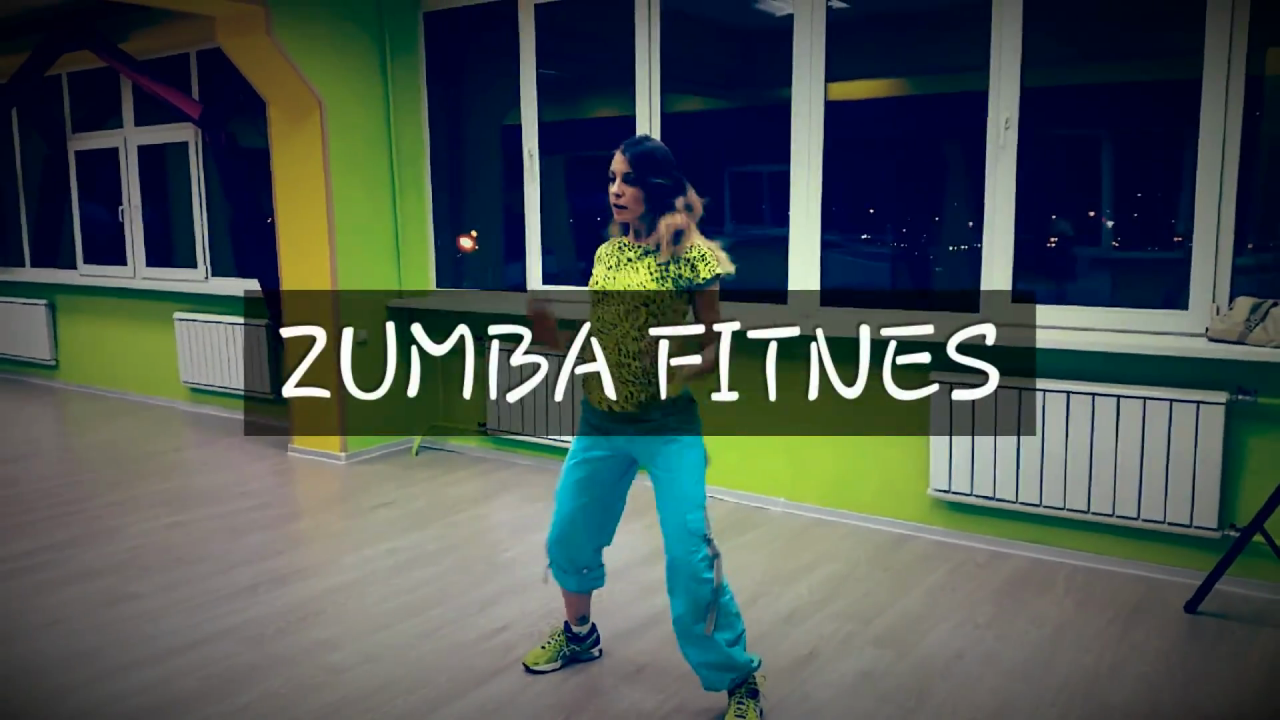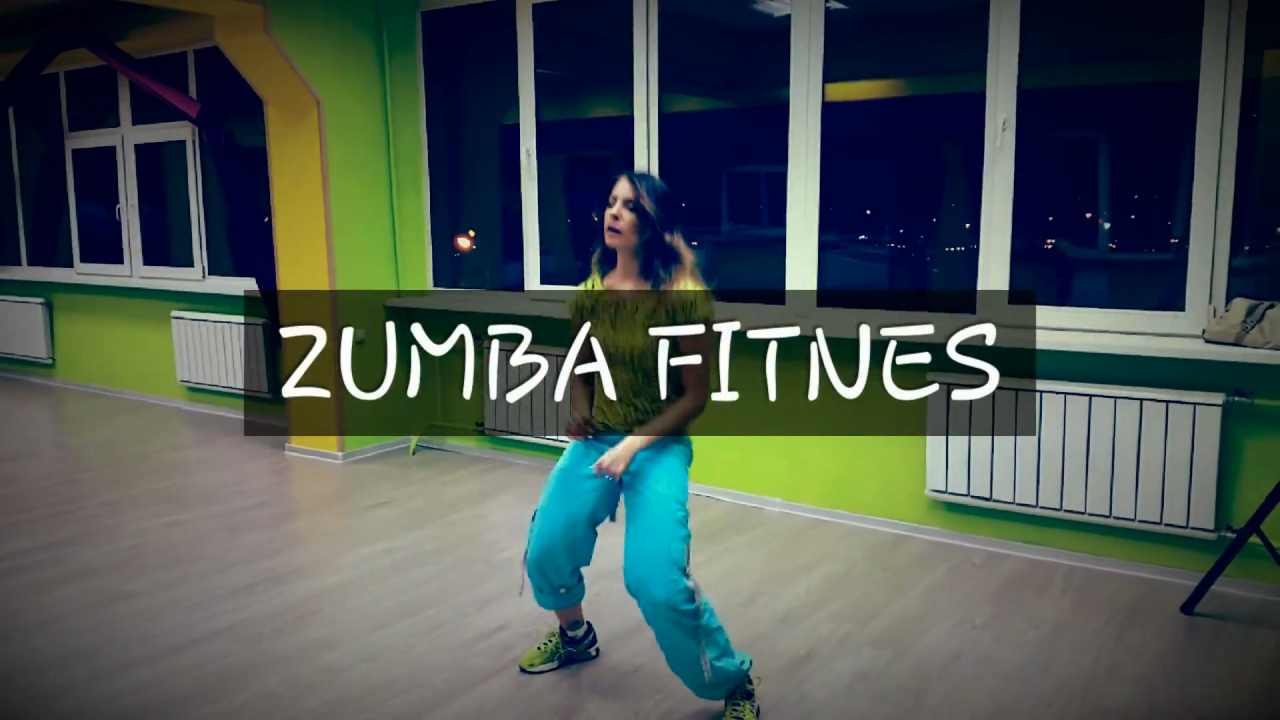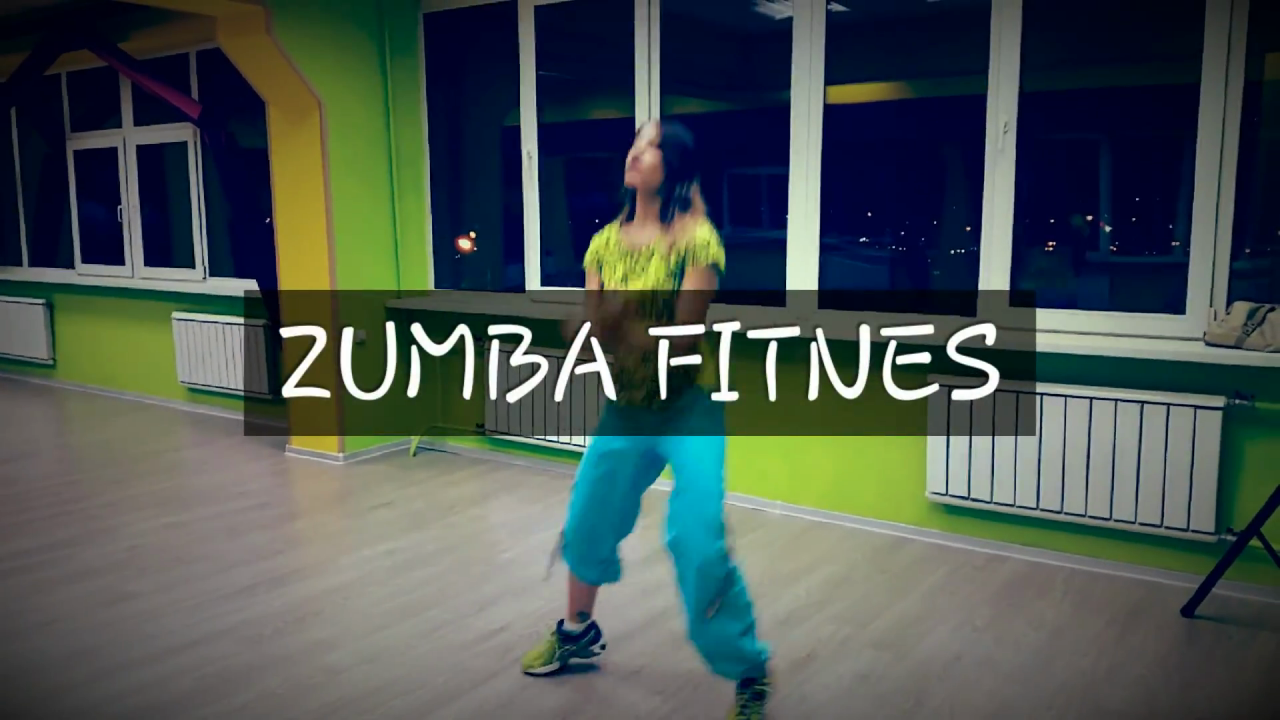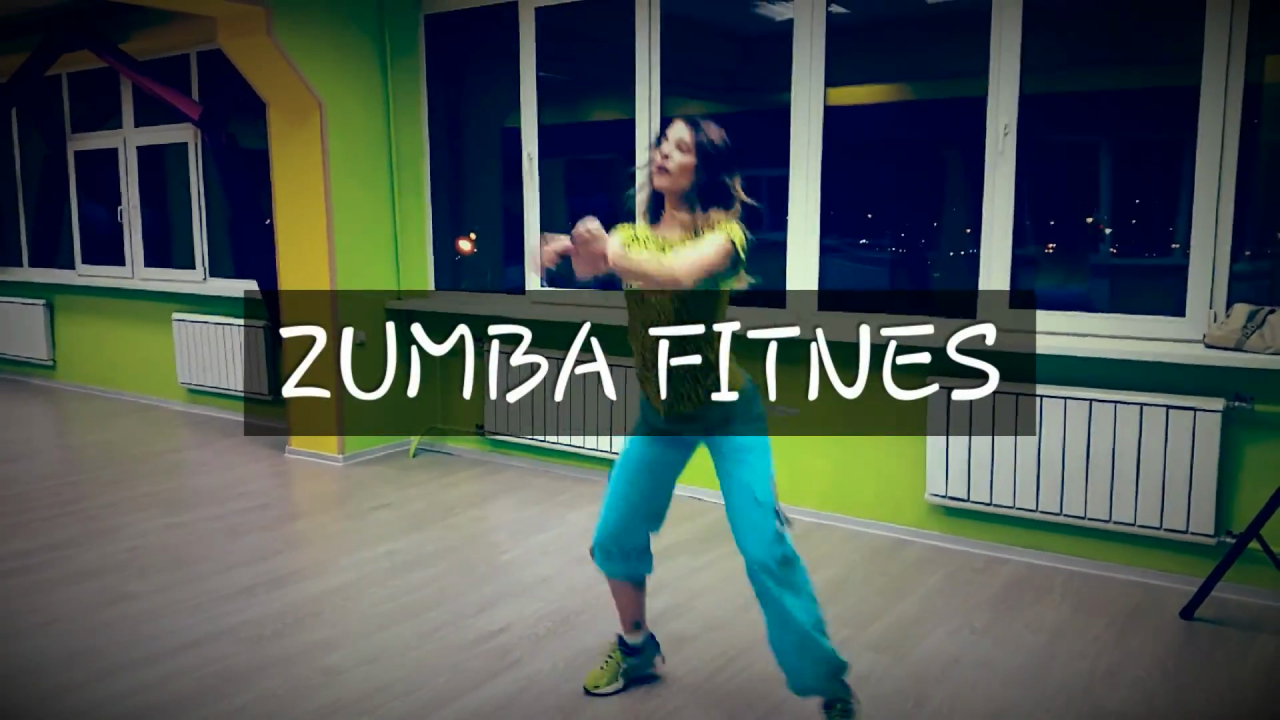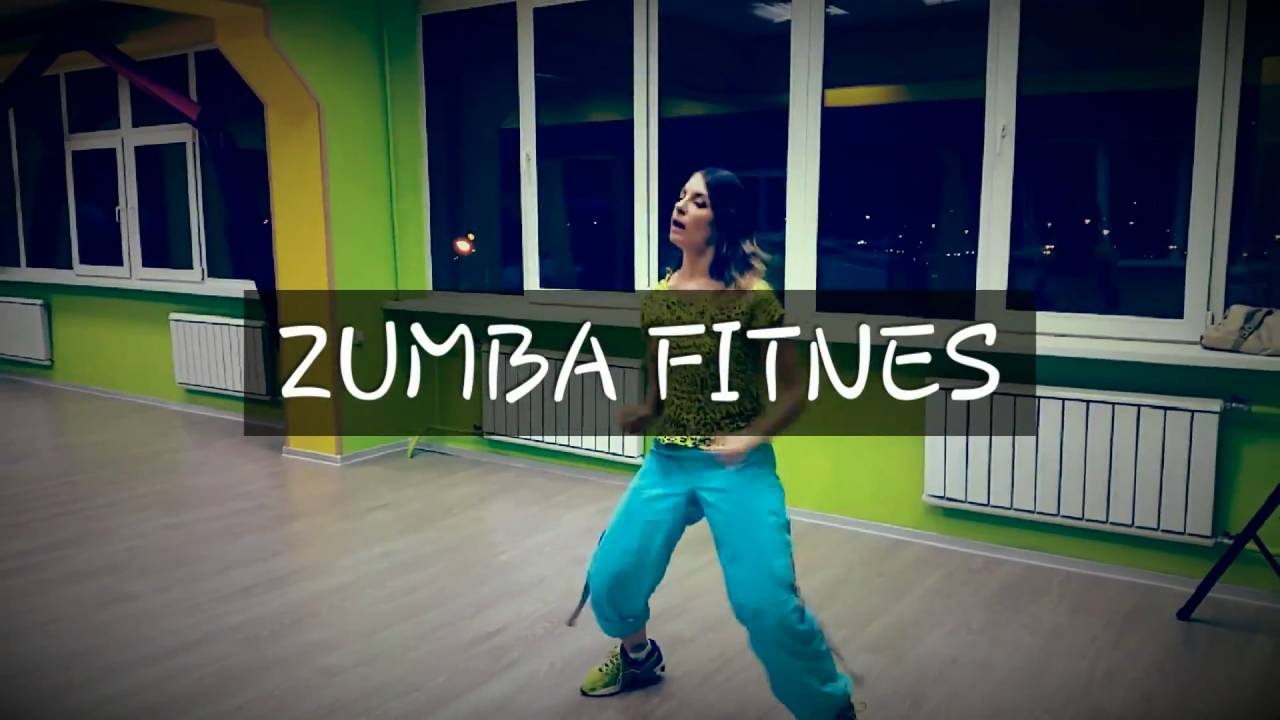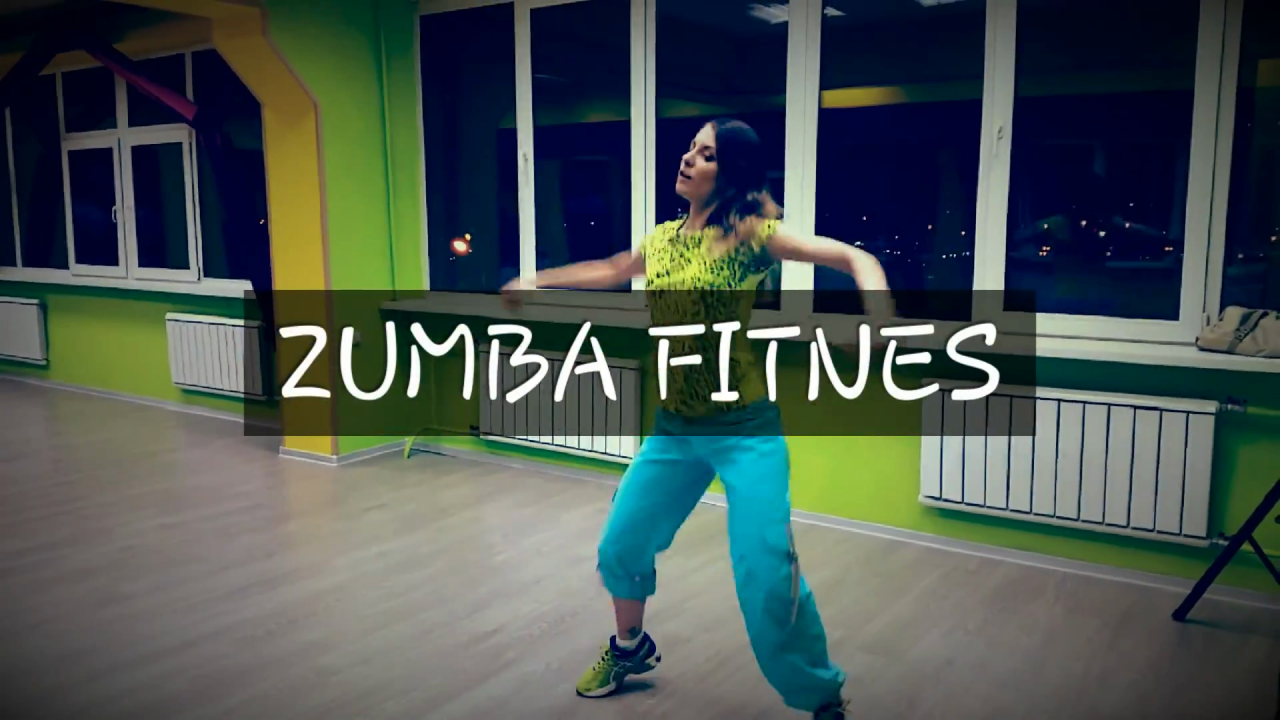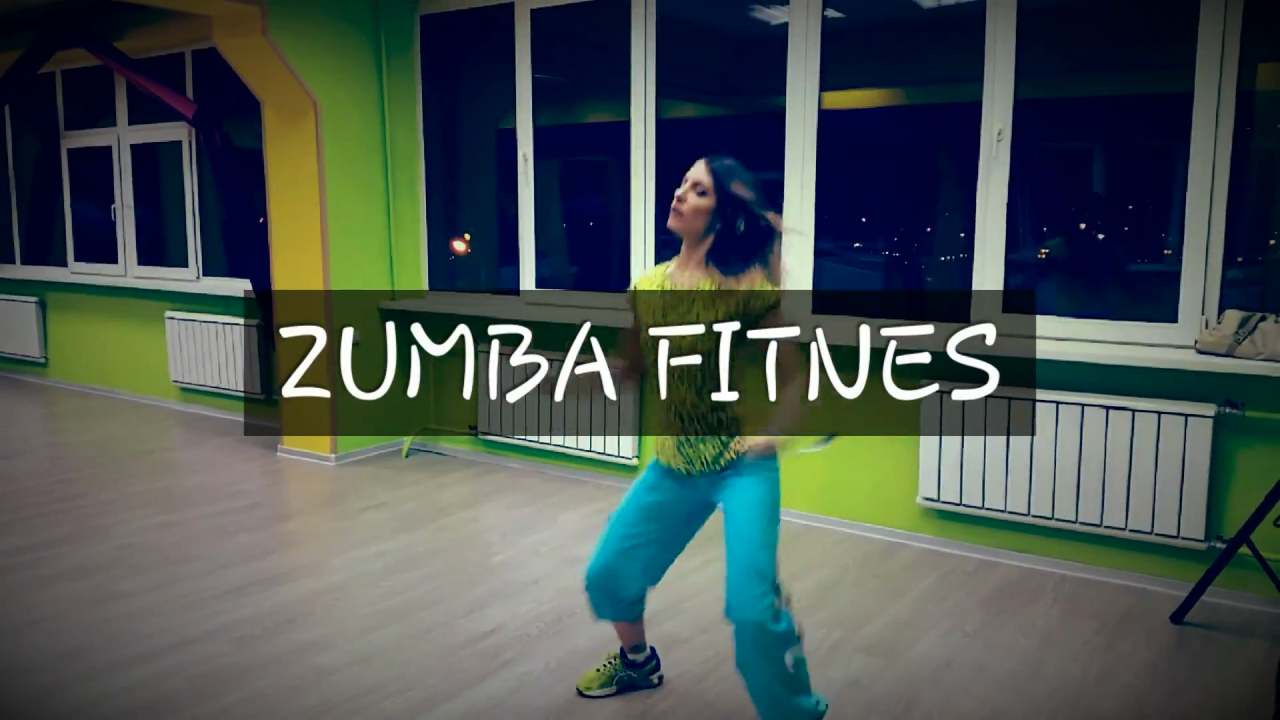
dt=0.2s
person 1, frame 1
left shoulder: (693, 256)
right shoulder: (608, 251)
left elbow: (721, 346)
left wrist: (688, 367)
right wrist: (553, 337)
left hip: (669, 422)
right hip: (601, 420)
left knee: (689, 555)
right knee: (570, 537)
right ankle: (578, 633)
person 1, frame 2
left shoulder: (683, 295)
right shoulder: (591, 290)
left elbow: (698, 390)
left wrist: (635, 445)
right wrist: (578, 415)
left hip: (657, 447)
right hip: (595, 442)
left knee: (657, 582)
right knee: (546, 552)
right ankle: (574, 636)
person 1, frame 3
left shoulder: (695, 240)
right shoulder: (605, 243)
left elbow: (687, 338)
right elbow: (585, 329)
left wrist: (623, 330)
right wrist: (592, 322)
left hip: (688, 410)
right hip: (624, 411)
left knee: (698, 543)
right knee: (587, 528)
right ankle: (577, 630)
person 1, frame 4
left shoulder: (723, 232)
right shoulder: (632, 236)
left elbow: (676, 276)
right elbow: (588, 263)
left wrist: (608, 253)
right wrist: (574, 247)
left hip: (727, 410)
right hip: (659, 409)
left knee: (765, 547)
right knee: (617, 531)
right ankle: (636, 646)
person 1, frame 5
left shoulder: (753, 296)
right shoulder: (657, 297)
left elbow: (792, 392)
left wrist: (749, 437)
right wrist: (642, 412)
left hip: (738, 467)
right hip: (669, 463)
left knee: (770, 608)
right knee: (608, 581)
right ankle: (638, 657)
person 1, frame 6
left shoulder: (749, 233)
right shoulder: (665, 236)
left elbow: (853, 257)
right elbow: (609, 271)
left wrist: (877, 301)
right wrist: (536, 280)
left hip: (745, 429)
right hip: (674, 427)
left knee: (766, 577)
right knee: (620, 546)
right ankle: (630, 646)
person 1, frame 7
left shoulder: (748, 284)
right shoulder: (651, 284)
left elbow: (794, 368)
right elbow: (633, 366)
left wrist: (777, 432)
left hip: (741, 466)
right hip: (673, 464)
left knee: (753, 607)
right knee: (608, 574)
right ankle: (636, 660)
